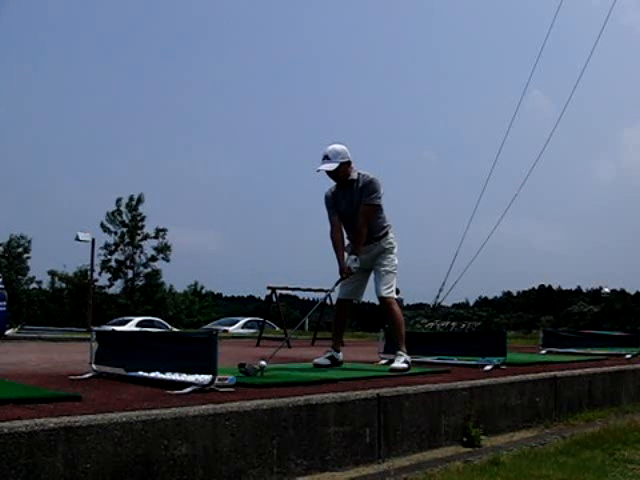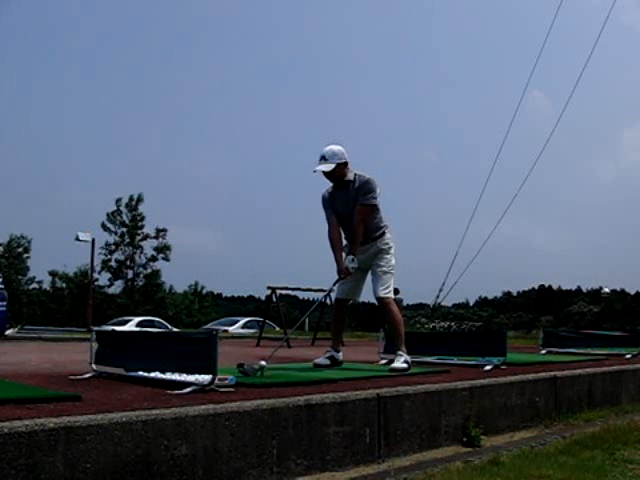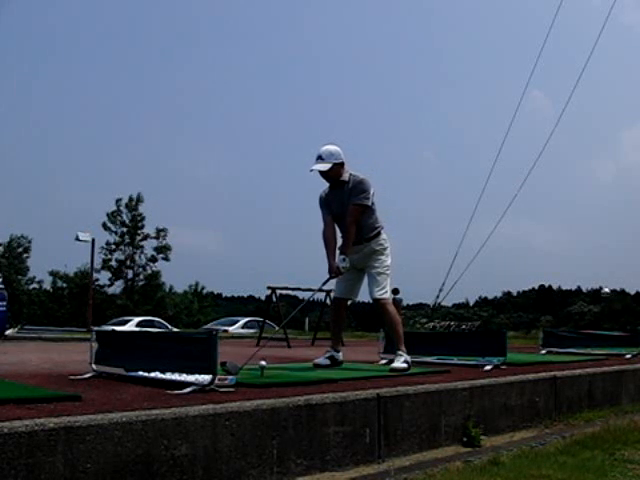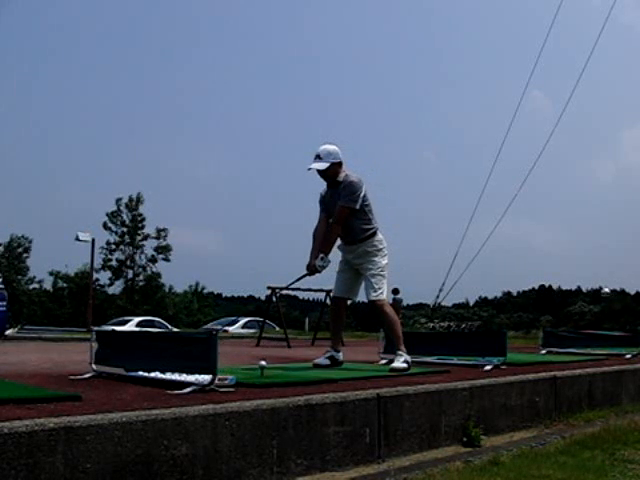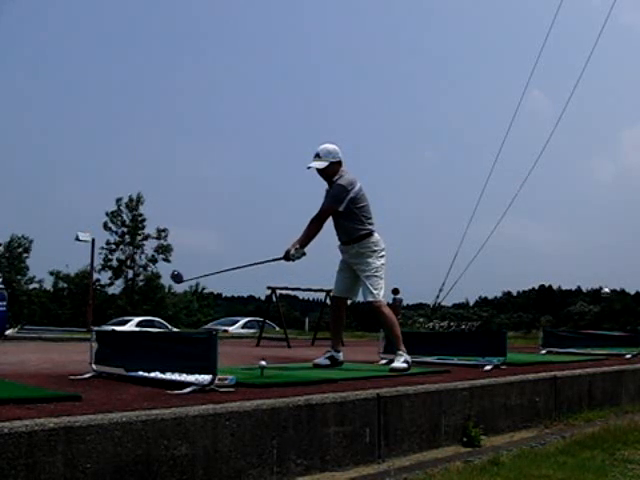
dt=1s
person 1, frame 1
left shoulder: (369, 183)
right shoulder: (331, 195)
left elbow: (363, 223)
right elbow: (336, 229)
left wrist: (354, 256)
right wrist: (342, 261)
left hip: (381, 245)
right hip: (356, 249)
left knee: (386, 297)
right knee: (342, 300)
left ankle: (402, 353)
right ankle: (335, 352)
person 1, frame 2
left shoulder: (366, 183)
right shoulder: (328, 196)
left elbow: (359, 223)
right elbow: (334, 229)
left wrist: (352, 257)
right wrist: (340, 262)
left hip: (378, 245)
right hip: (353, 249)
left knee: (384, 298)
right knee: (340, 300)
left ankle: (402, 353)
right ankle: (335, 352)
person 1, frame 3
left shoulder: (360, 184)
right shoulder: (325, 196)
left elbow: (351, 223)
right elbow: (329, 228)
left wrist: (343, 256)
right wrist: (331, 260)
left hip: (374, 246)
right hip: (351, 250)
left knee: (381, 299)
right knee: (338, 300)
left ankle: (402, 353)
right ankle: (335, 352)
person 1, frame 4
left shoulder: (352, 184)
right shoulder: (326, 194)
left elbow: (336, 224)
right elbow: (321, 226)
left wrist: (324, 257)
right wrist: (313, 258)
left hip: (370, 248)
right hip: (349, 250)
left knee: (377, 300)
right knee: (337, 300)
left ankle: (402, 353)
right ankle: (335, 352)
person 1, frame 5
left shoulder: (344, 185)
right shoulder: (334, 188)
left elbow: (319, 220)
right elbow: (316, 222)
left wrist: (300, 247)
right wrist: (296, 244)
left hip: (367, 248)
right hip: (348, 250)
left knee: (375, 302)
right knee: (337, 300)
left ankle: (402, 353)
right ankle: (335, 352)
